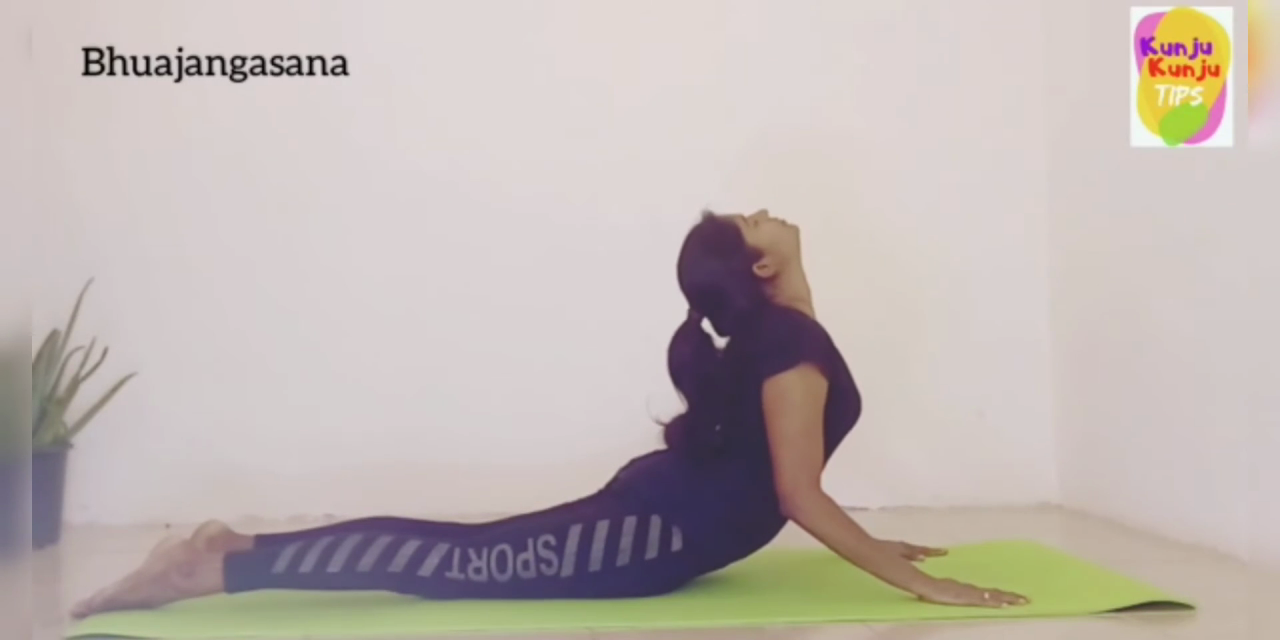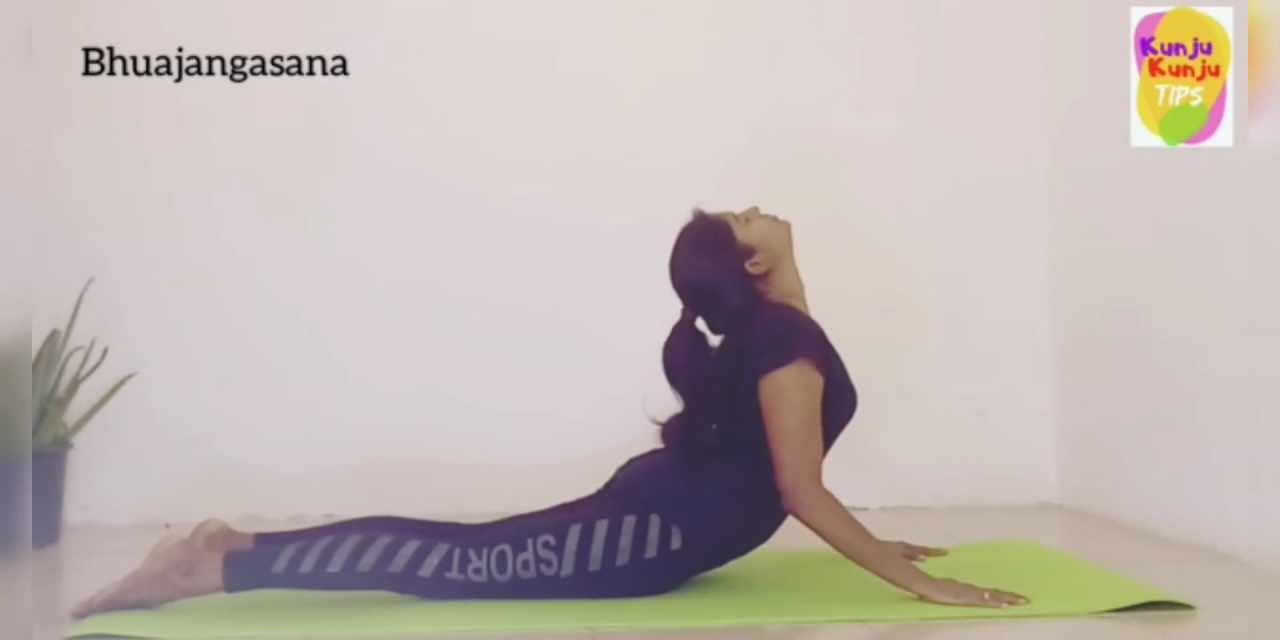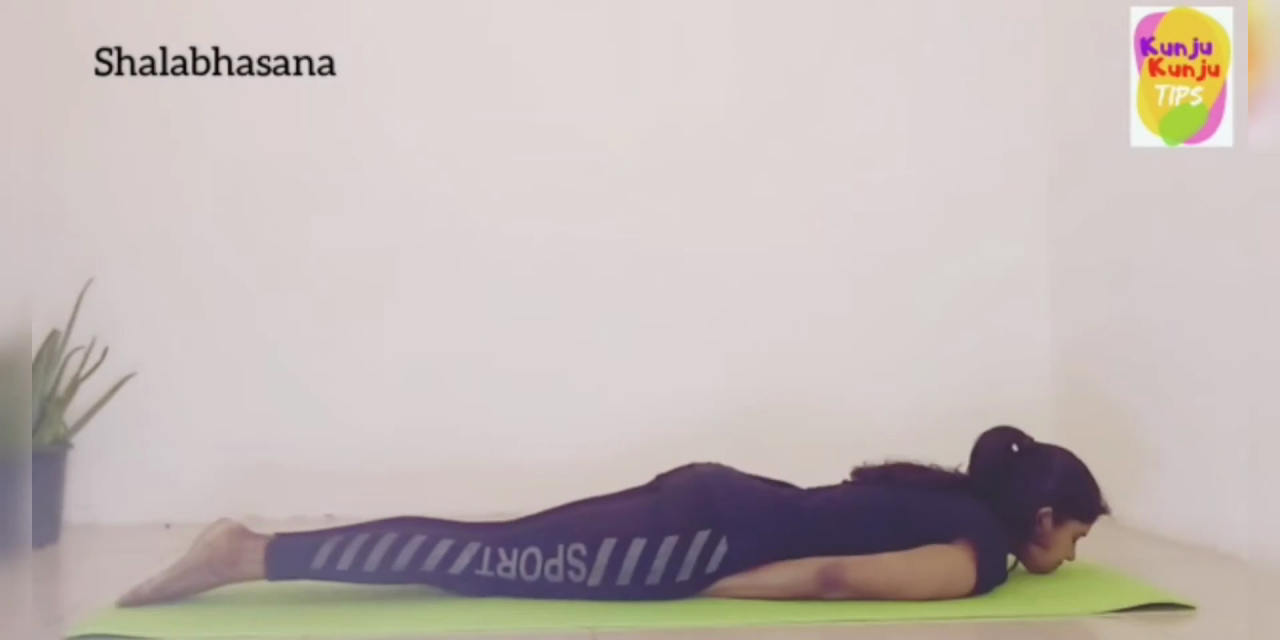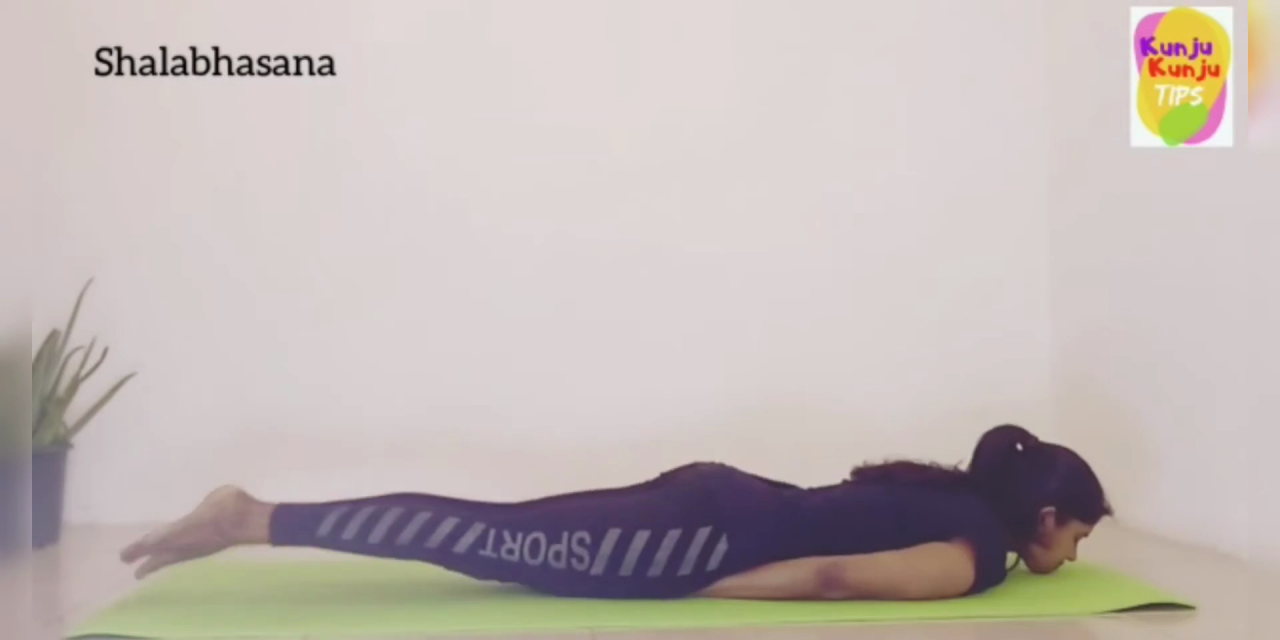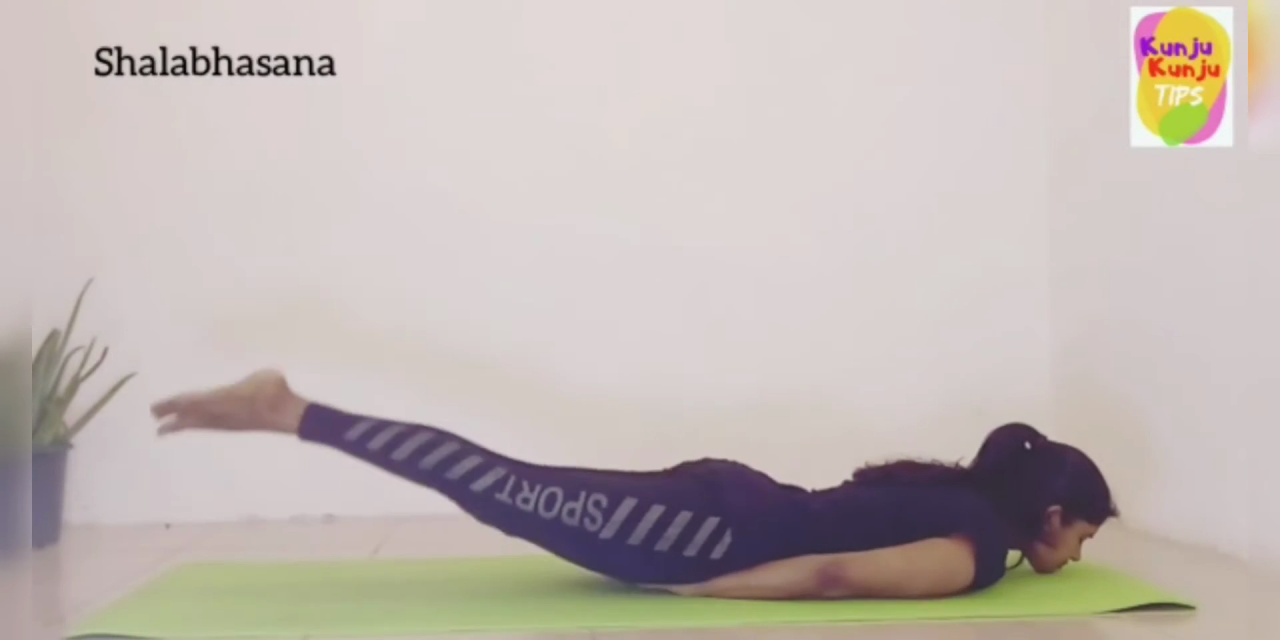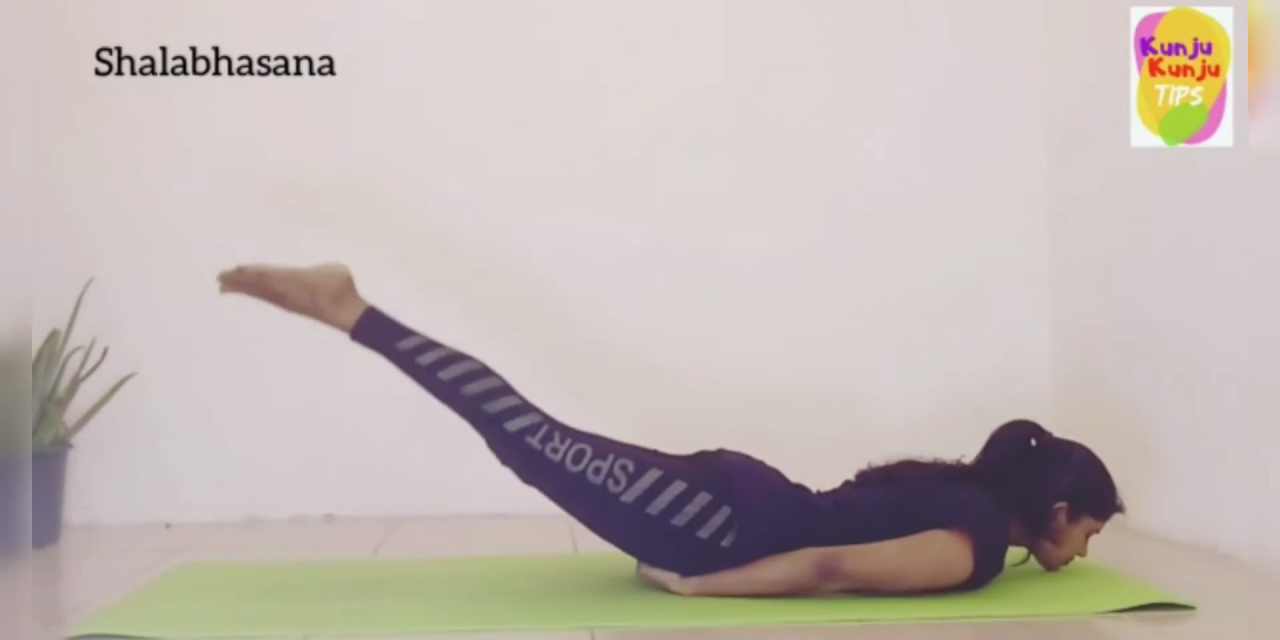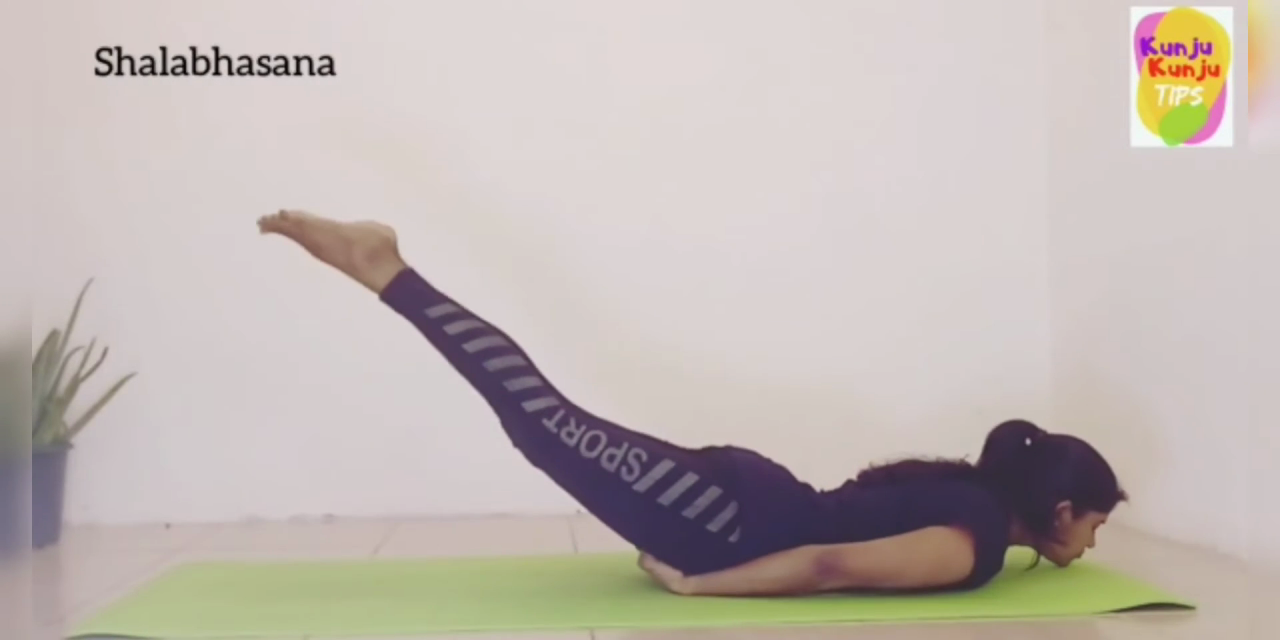
dt=0.2s
person 1, frame 1
left shoulder: (772, 333)
right shoulder: (792, 345)
left elbow: (779, 476)
right elbow: (800, 498)
left wrist: (877, 546)
right wrist: (918, 582)
left hip: (657, 505)
right hip: (658, 534)
left knee: (456, 547)
right knee: (456, 565)
left ankle: (234, 547)
right ankle: (206, 572)
person 1, frame 2
left shoulder: (770, 330)
right shoulder: (785, 340)
left elbow: (775, 474)
right elbow: (802, 494)
left wrist: (876, 546)
right wrist: (917, 582)
left hip: (655, 504)
right hip: (657, 535)
left knee: (453, 547)
right knee: (455, 566)
left ankle: (238, 545)
right ankle: (208, 572)
person 1, frame 3
left shoulder: (963, 493)
right shoulder: (978, 555)
right elbow: (840, 570)
right wrist: (722, 591)
left hip: (710, 504)
right hip: (707, 537)
left knee: (487, 547)
right knee: (491, 563)
left ankle: (262, 546)
right ankle: (250, 557)
person 1, frame 4
left shoulder: (965, 496)
right shoulder: (978, 556)
right elbow: (834, 575)
right wrist: (708, 595)
left hip: (714, 499)
right hip: (712, 536)
left knee: (491, 529)
right knee: (490, 541)
left ankle: (260, 516)
right ankle: (256, 521)
person 1, frame 5
left shoulder: (965, 492)
right shoulder: (975, 553)
right elbow: (836, 574)
right wrist: (704, 593)
left hip: (722, 499)
right hip: (718, 531)
left knee: (508, 491)
right knee: (507, 492)
left ankle: (292, 410)
right ankle: (289, 414)
person 1, frame 6
left shoulder: (969, 491)
right shoulder: (976, 548)
right elbow: (832, 566)
right wrist: (696, 587)
left hip: (730, 499)
right hip: (722, 524)
left knee: (538, 442)
right knee: (531, 438)
left ankle: (349, 310)
right ankle: (347, 311)
person 1, frame 7
left shoulder: (970, 490)
right shoulder: (974, 546)
right elbow: (831, 565)
right wrist: (695, 585)
left hip: (738, 495)
right hip: (730, 520)
left knee: (552, 425)
right knee: (546, 423)
left ankle: (386, 270)
right ankle: (384, 273)
